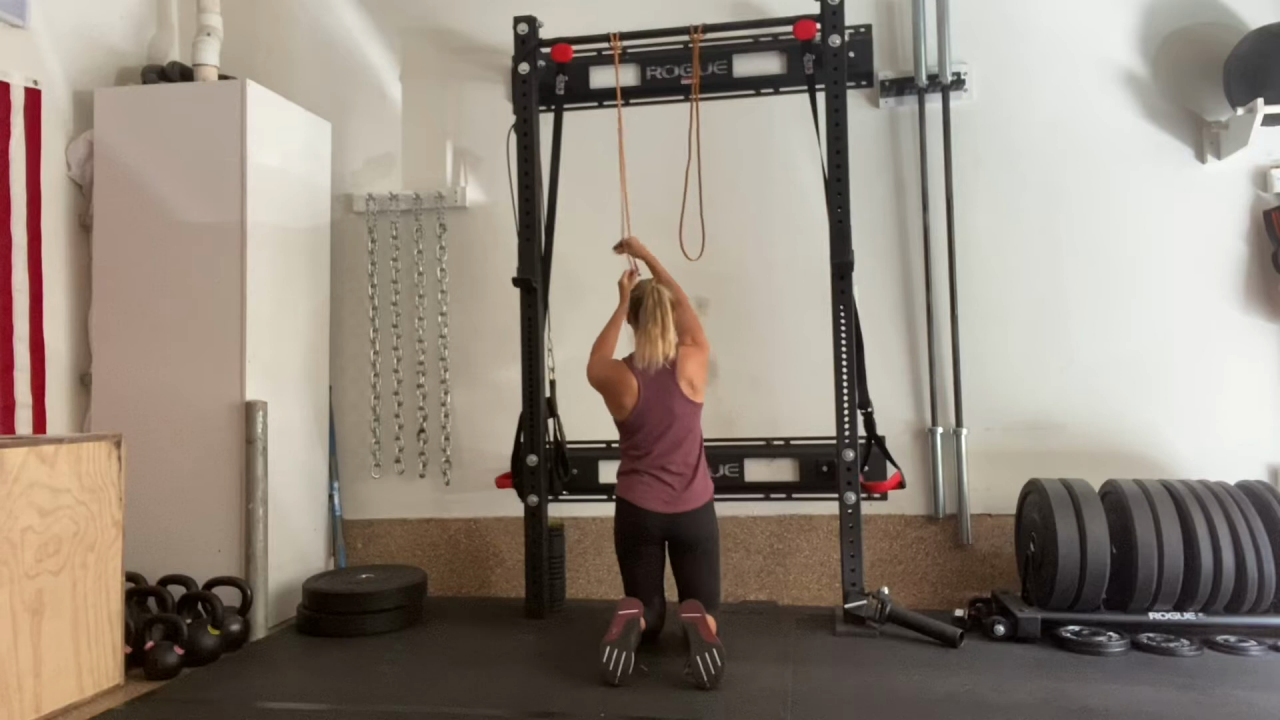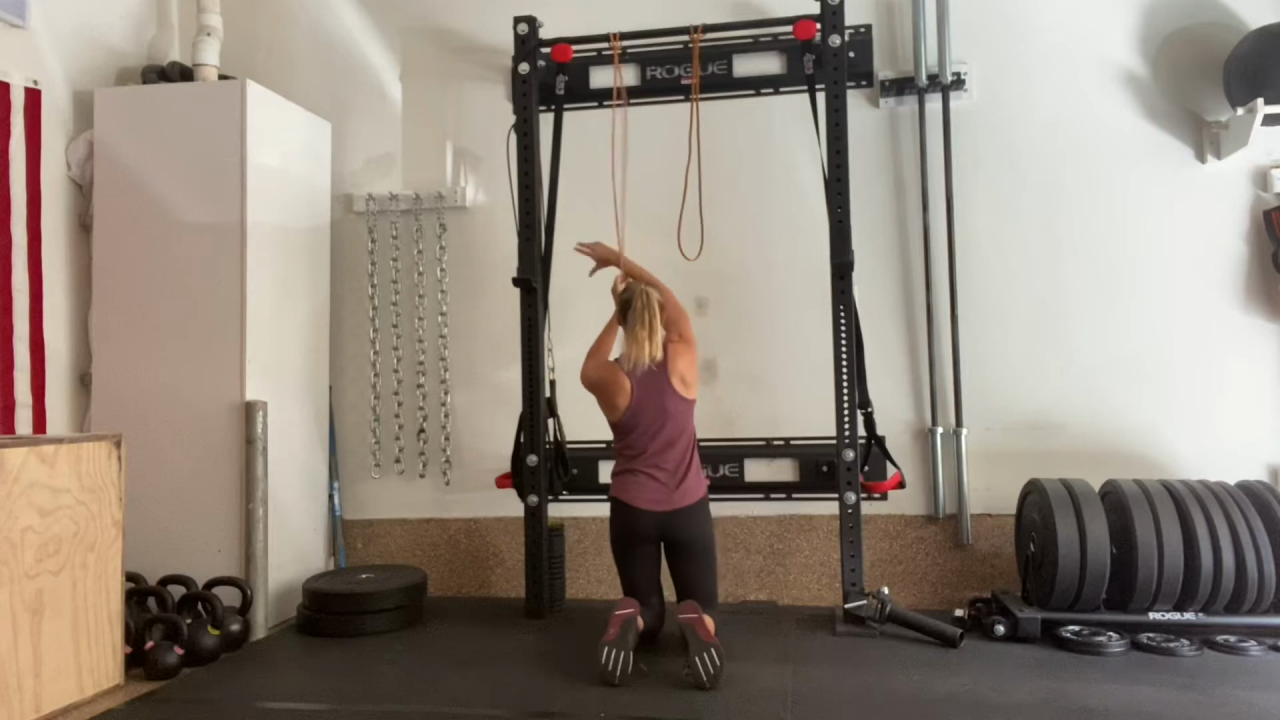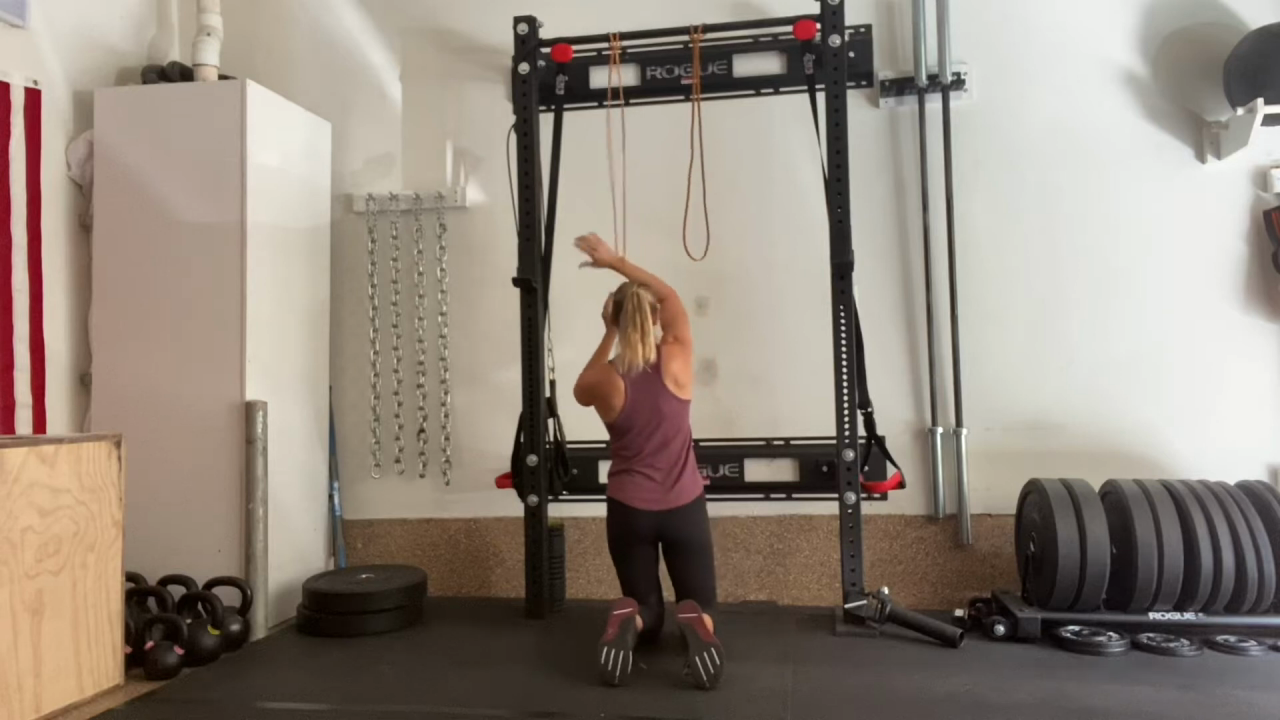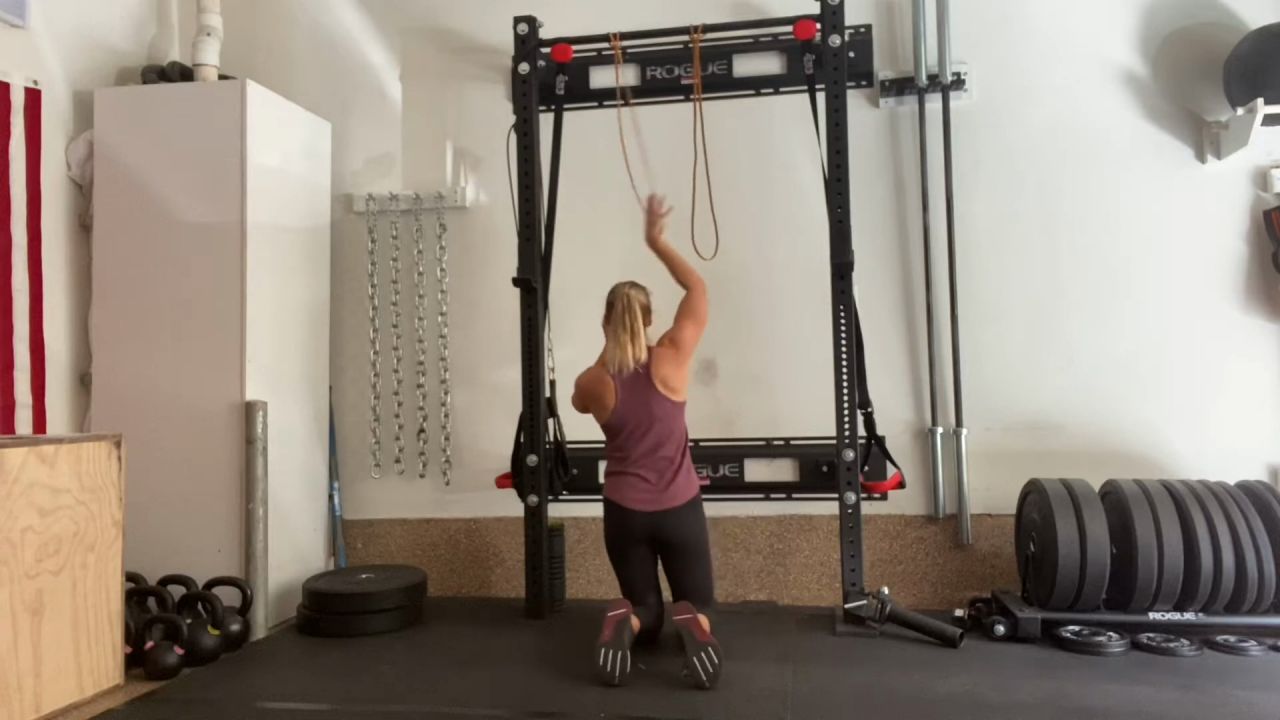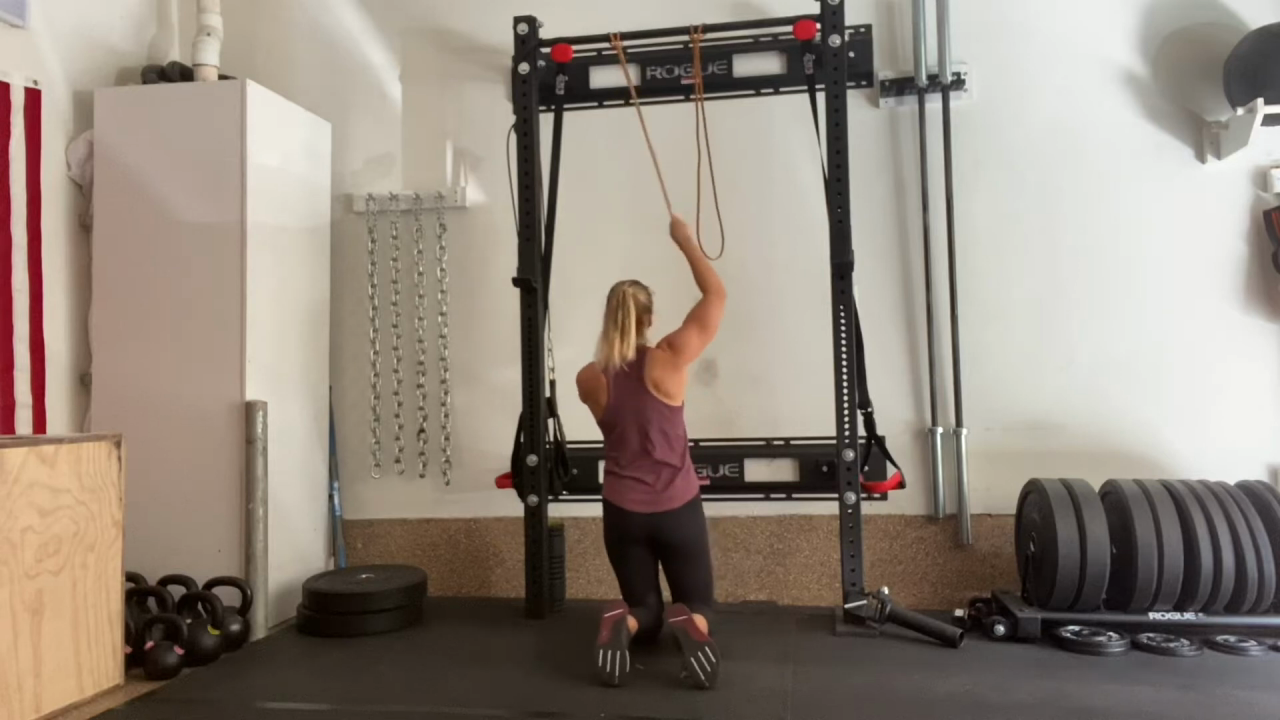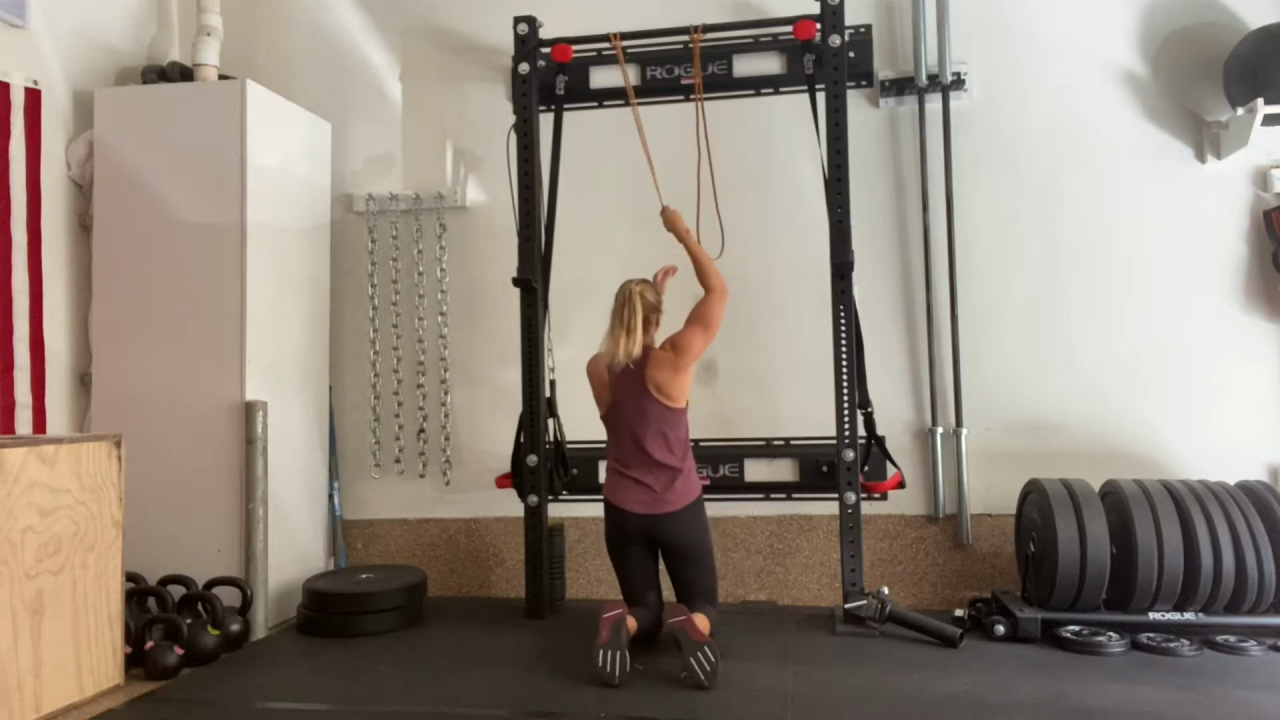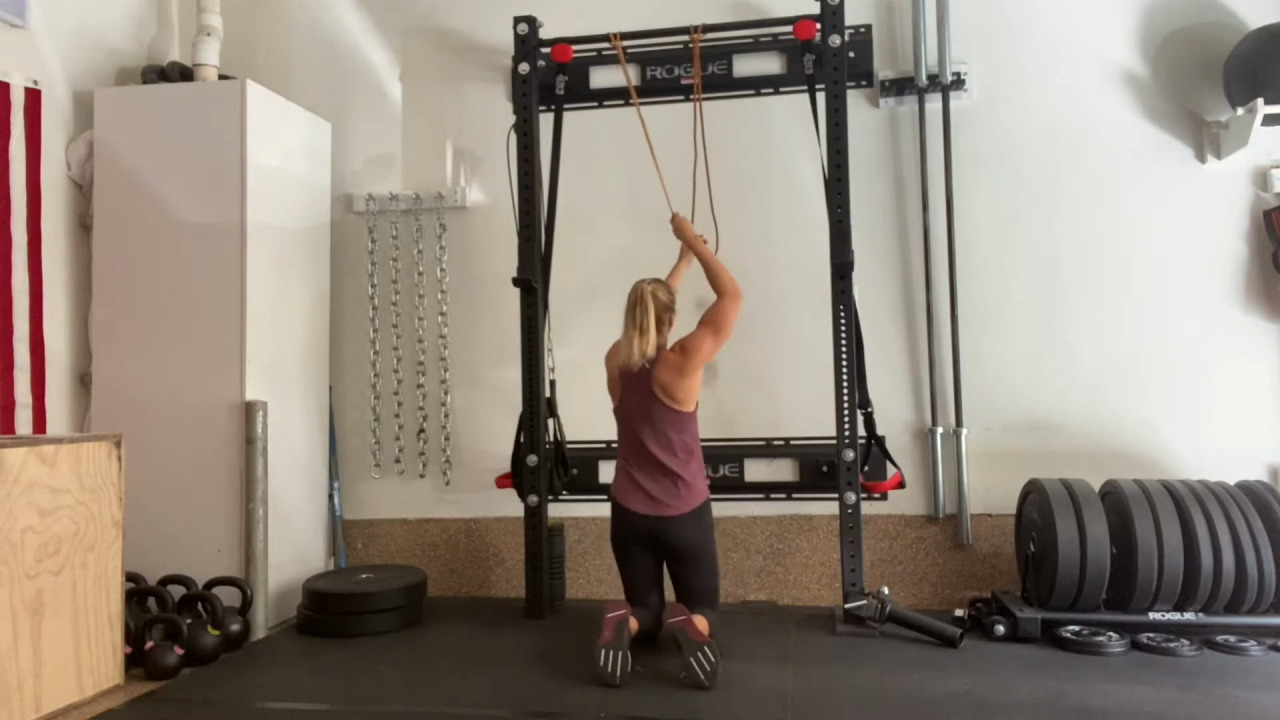
dt=0.2s
person 1, frame 1
left shoulder: (617, 378)
right shoulder: (694, 360)
left elbow: (596, 362)
right elbow: (682, 301)
left wrist: (622, 302)
right wrist: (646, 255)
left hip: (638, 510)
right hip: (693, 509)
left knee: (647, 607)
right knee: (704, 604)
left ankle: (631, 622)
right ankle: (697, 623)
person 1, frame 2
left shoulder: (608, 378)
right shoulder: (683, 356)
right elbow: (665, 295)
left wrist: (618, 309)
right wrist: (619, 259)
left hip: (632, 509)
right hip: (687, 507)
left knee: (647, 610)
right knee: (703, 604)
left ankle: (629, 623)
right ankle: (696, 624)
person 1, frame 3
left shoulder: (603, 381)
right shoulder: (677, 359)
right elbow: (669, 295)
left wrist: (609, 334)
right wrist: (616, 261)
left hip: (629, 510)
right hip: (684, 507)
left knee: (647, 611)
right knee: (700, 602)
left ankle: (628, 622)
right ankle: (693, 623)
person 1, frame 4
left shoulder: (595, 383)
right shoulder: (672, 360)
right elbow: (697, 289)
left wrist: (610, 349)
right wrist: (657, 240)
left hip: (625, 512)
right hip: (680, 508)
left knee: (646, 613)
right knee: (698, 603)
left ankle: (626, 623)
right ankle: (692, 623)
person 1, frame 5
left shoulder: (590, 378)
right shoulder: (669, 361)
right elbow: (716, 297)
left wrist: (615, 351)
right wrist: (684, 241)
left hip: (623, 513)
right hip: (678, 509)
left knee: (645, 612)
right knee: (697, 604)
left ankle: (622, 624)
right ankle: (689, 625)
person 1, frame 6
left shoulder: (598, 370)
right shoulder: (672, 361)
left elbow: (629, 363)
right elbow: (718, 293)
left wrist: (652, 287)
right wrist: (682, 233)
left hip: (624, 512)
right hip: (679, 510)
left knee: (645, 611)
right knee: (701, 604)
left ankle: (622, 625)
right ankle: (689, 626)
person 1, frame 7
left shoulder: (615, 363)
right shoulder: (682, 363)
left elbow: (647, 314)
right elbow: (731, 296)
left wrist: (683, 261)
right wrist: (692, 241)
left hip: (630, 512)
right hip: (685, 513)
left knee: (647, 613)
right knee: (702, 606)
left ankle: (625, 624)
right ankle: (689, 625)
